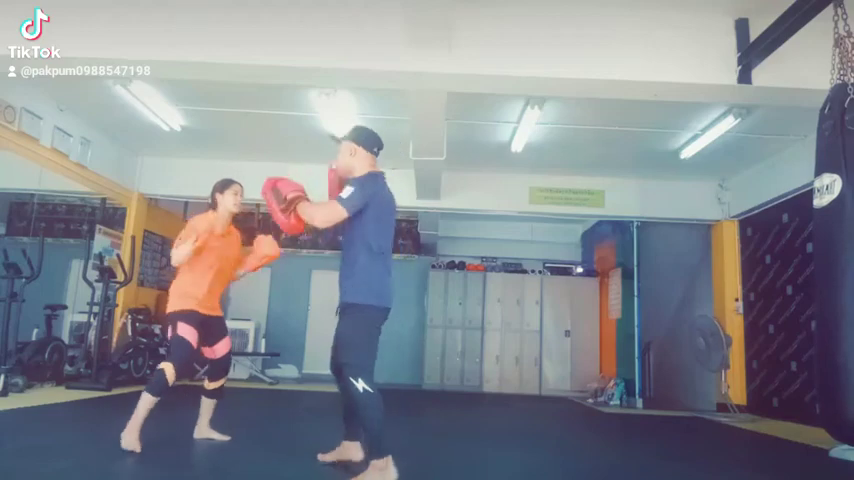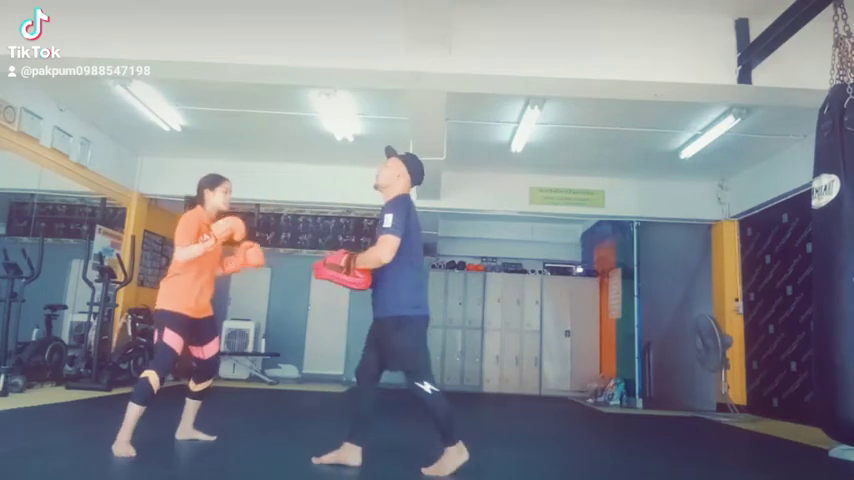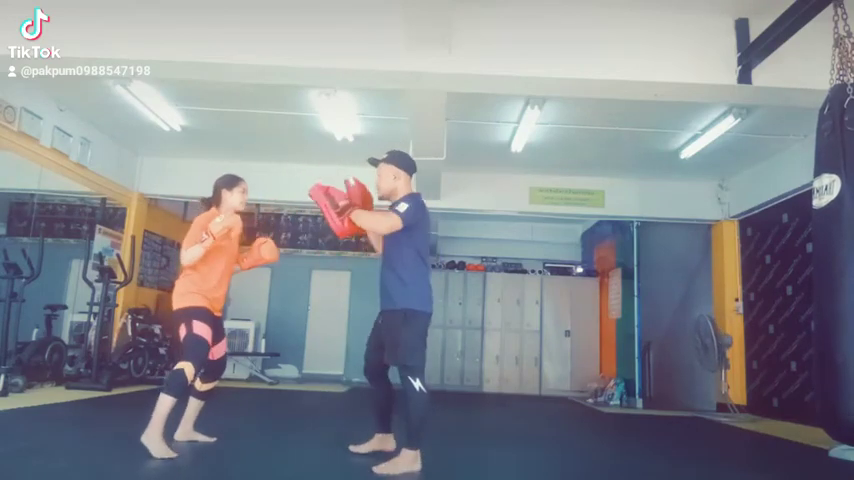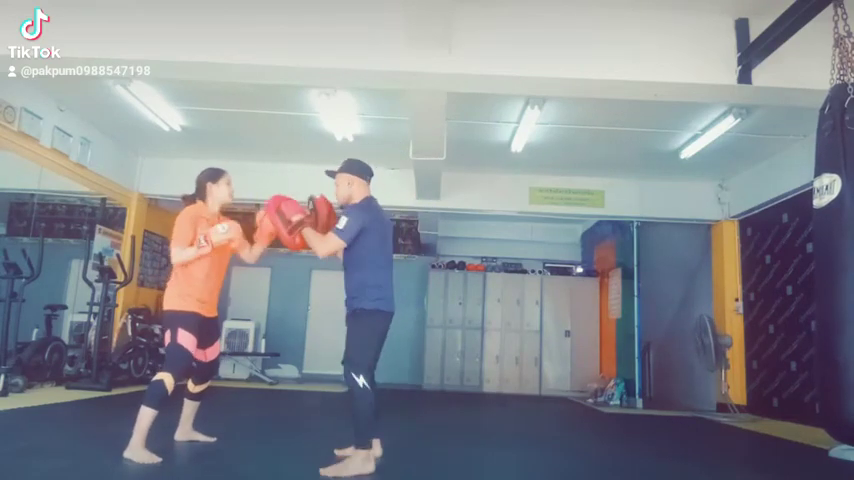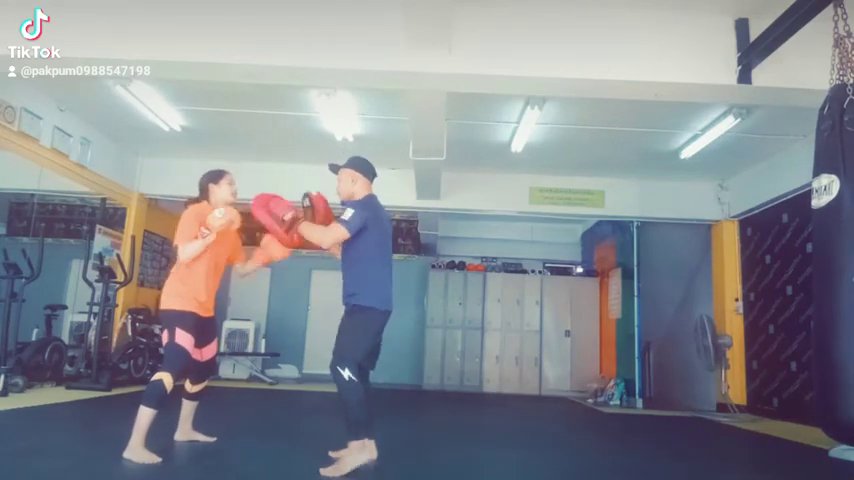
dt=1s
person 1, frame 1
left shoulder: (364, 185)
right shoulder: (379, 190)
left elbow: (323, 217)
left wrist: (295, 200)
right wrist: (328, 201)
left hip: (364, 298)
right hip: (372, 296)
left knee: (359, 378)
right knee: (343, 369)
right ankle: (352, 443)
person 1, frame 2
left shoulder: (396, 207)
right shoulder: (400, 208)
left elbow: (383, 254)
left wrist: (351, 261)
right wrist: (357, 267)
left hip: (403, 312)
right hip: (391, 312)
left knee: (419, 381)
right knee: (366, 376)
left ankle: (453, 447)
right ankle: (352, 448)
person 1, frame 3
left shoulder: (412, 205)
right shoulder: (400, 210)
left elbow: (383, 225)
right elbow: (382, 245)
left wrist: (350, 211)
right wrist: (362, 216)
left hip: (410, 308)
right hip: (393, 307)
left knee: (410, 376)
right knee: (374, 367)
left ankle: (411, 454)
right ankle: (383, 436)
person 1, frame 4
left shoulder: (359, 211)
right shoulder: (373, 214)
left elbow: (323, 249)
right elbow: (348, 253)
left wrist: (302, 225)
right wrist: (323, 228)
left hip: (368, 307)
right hip: (374, 306)
left knee: (356, 374)
right knee: (362, 374)
right ankle: (371, 442)
person 1, frame 5
left shoulder: (361, 207)
right shoulder: (373, 211)
left elbow: (328, 239)
right elbow: (343, 246)
left wrist: (297, 222)
left hip: (366, 304)
right hip: (370, 304)
left knee: (343, 367)
right knee: (356, 372)
left ankle: (358, 445)
right ankle: (364, 443)
person 2, frame 1
left shoulder: (234, 235)
right shoulder: (200, 222)
left elbow: (231, 274)
right elbow: (177, 260)
left wrist: (257, 259)
right wrist: (197, 236)
left hip: (211, 309)
right hip: (185, 303)
left knee: (222, 366)
right knee: (180, 359)
left ankle: (202, 427)
right ankle: (133, 428)
person 2, frame 2
left shoulder: (216, 225)
right shoulder: (192, 218)
right elbow: (181, 256)
left wrist: (239, 259)
right wrist: (214, 237)
left hip: (201, 309)
right hip: (175, 305)
left knee: (209, 366)
right knee: (162, 365)
left ankle: (186, 428)
right ankle: (123, 437)
person 2, frame 3
left shoulder: (233, 226)
right shoulder: (206, 220)
right elbow: (186, 259)
left wrist: (253, 258)
right wrist: (212, 235)
left hip: (212, 305)
right hip: (191, 299)
left knee: (215, 366)
right knee: (195, 357)
left ankle: (185, 429)
right ankle: (154, 432)
person 2, frame 4
left shoulder: (225, 223)
right shoulder: (191, 214)
left elbow: (251, 256)
right elbow: (177, 257)
left wrist: (266, 232)
right wrist: (211, 241)
left hip: (206, 308)
right hip: (182, 304)
left knee: (206, 368)
right knee: (176, 368)
left ankle: (185, 429)
right ankle: (135, 445)
person 2, frame 5
left shoulder: (229, 227)
right shoulder: (195, 212)
left elbow: (241, 267)
right elbow: (184, 254)
right wrist: (211, 230)
left hip: (203, 307)
right hip: (179, 303)
left knee: (204, 367)
right knee: (174, 367)
left ankle: (184, 429)
right ankle: (135, 445)
